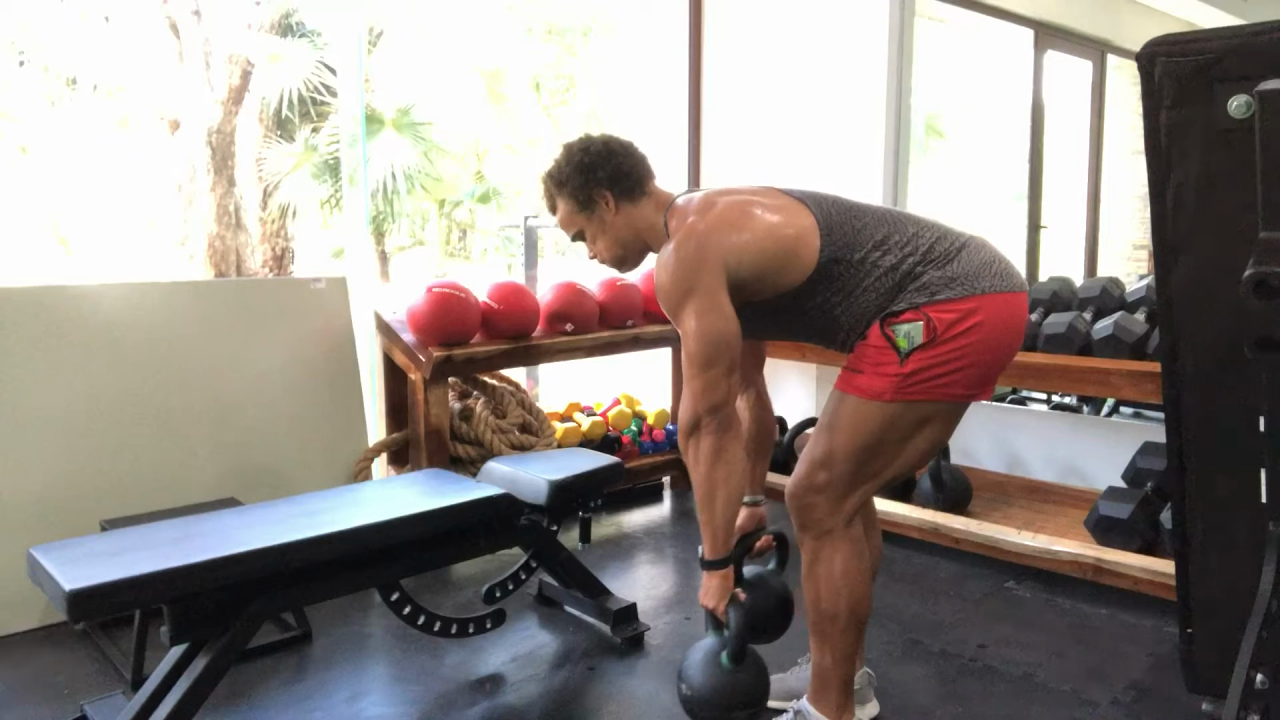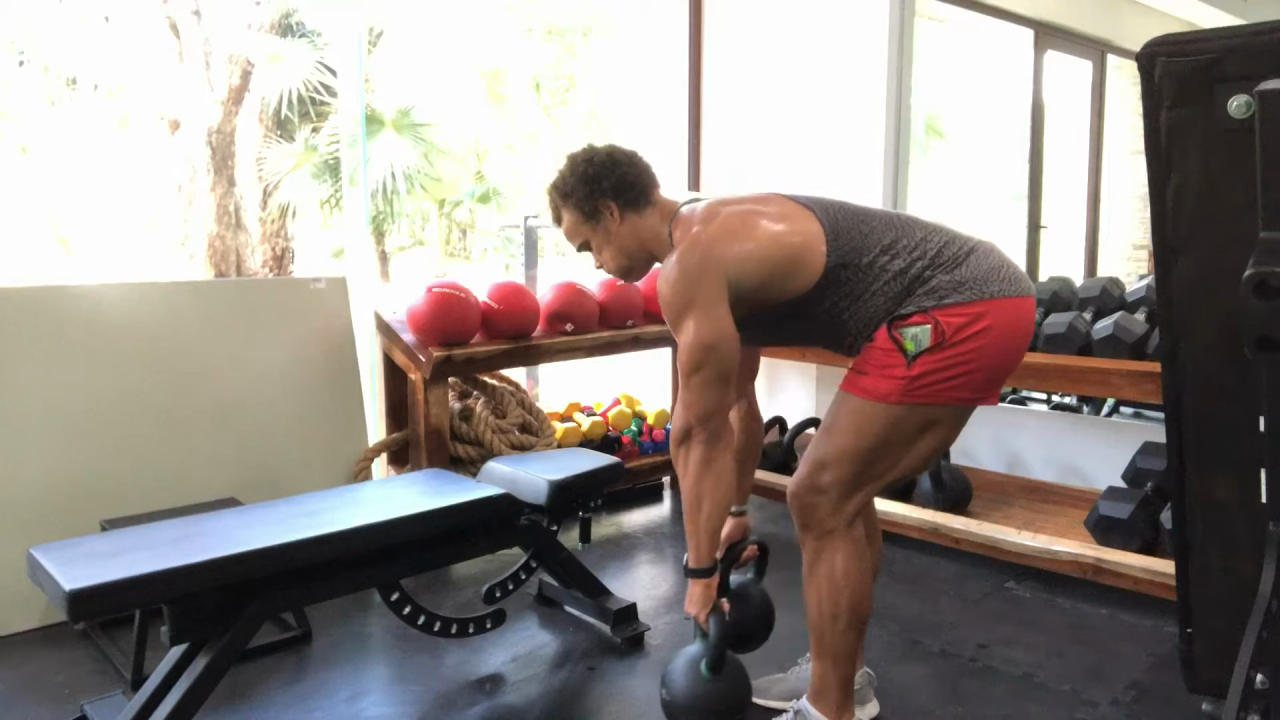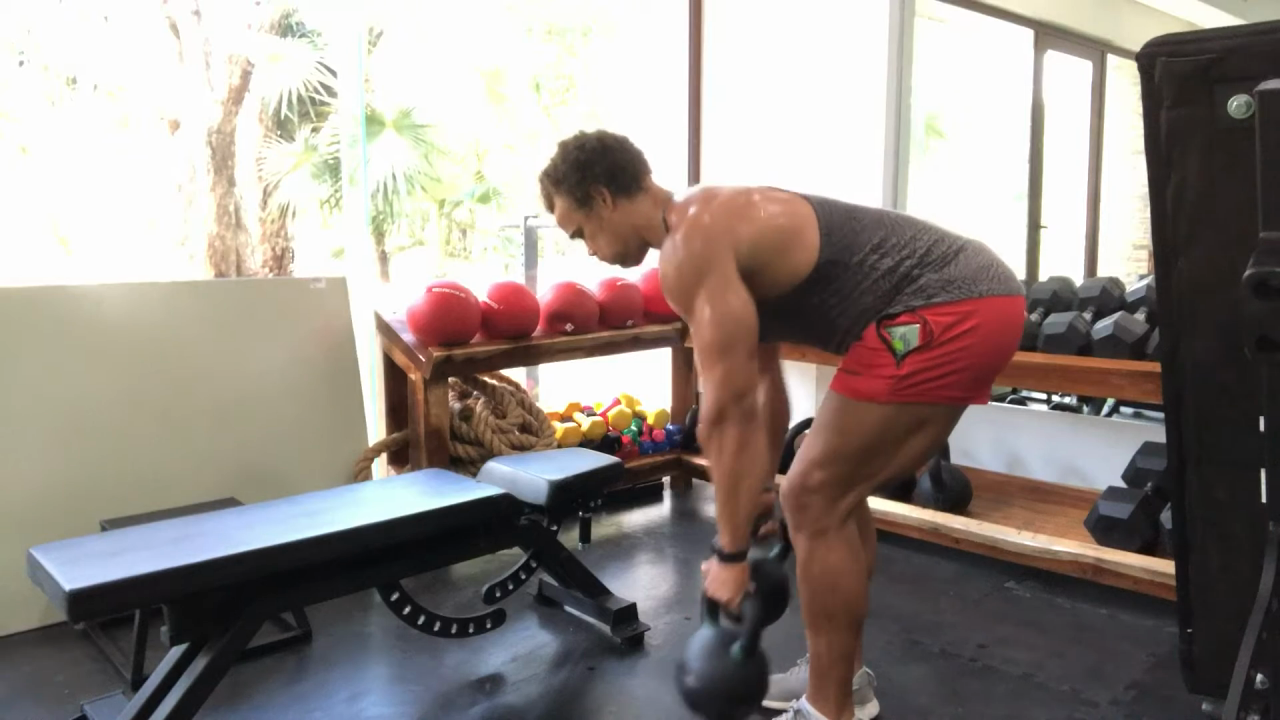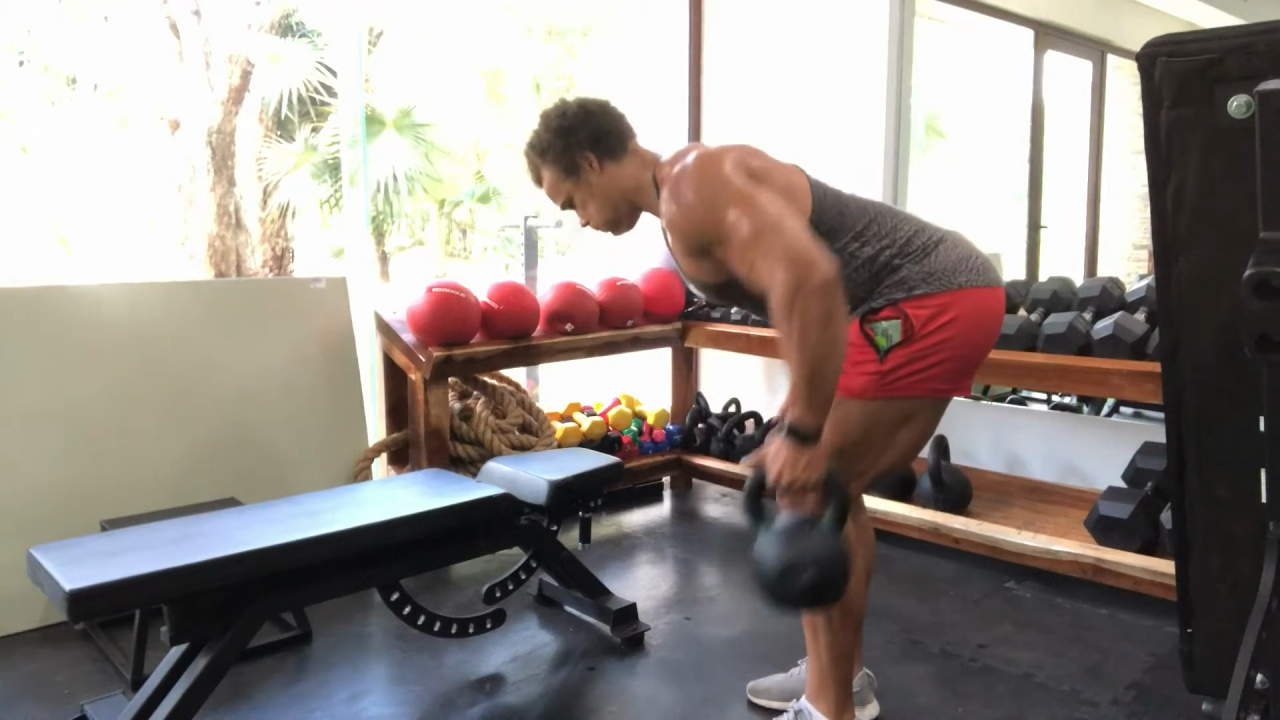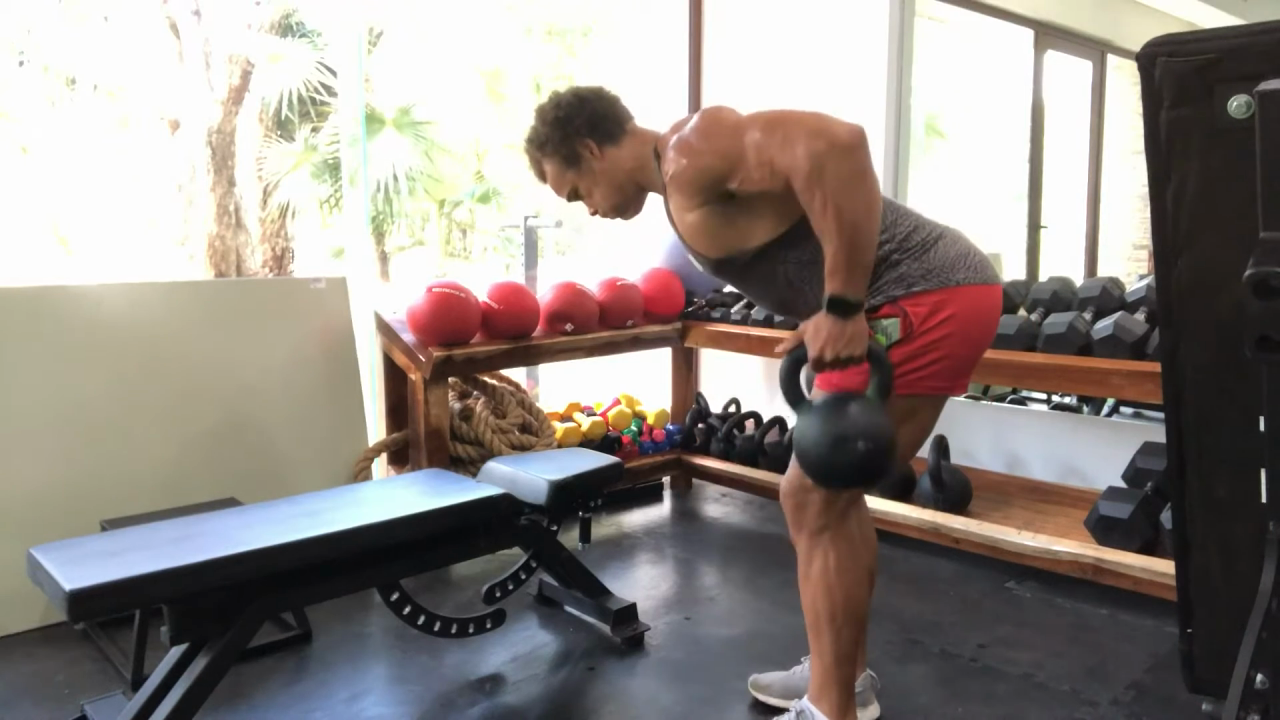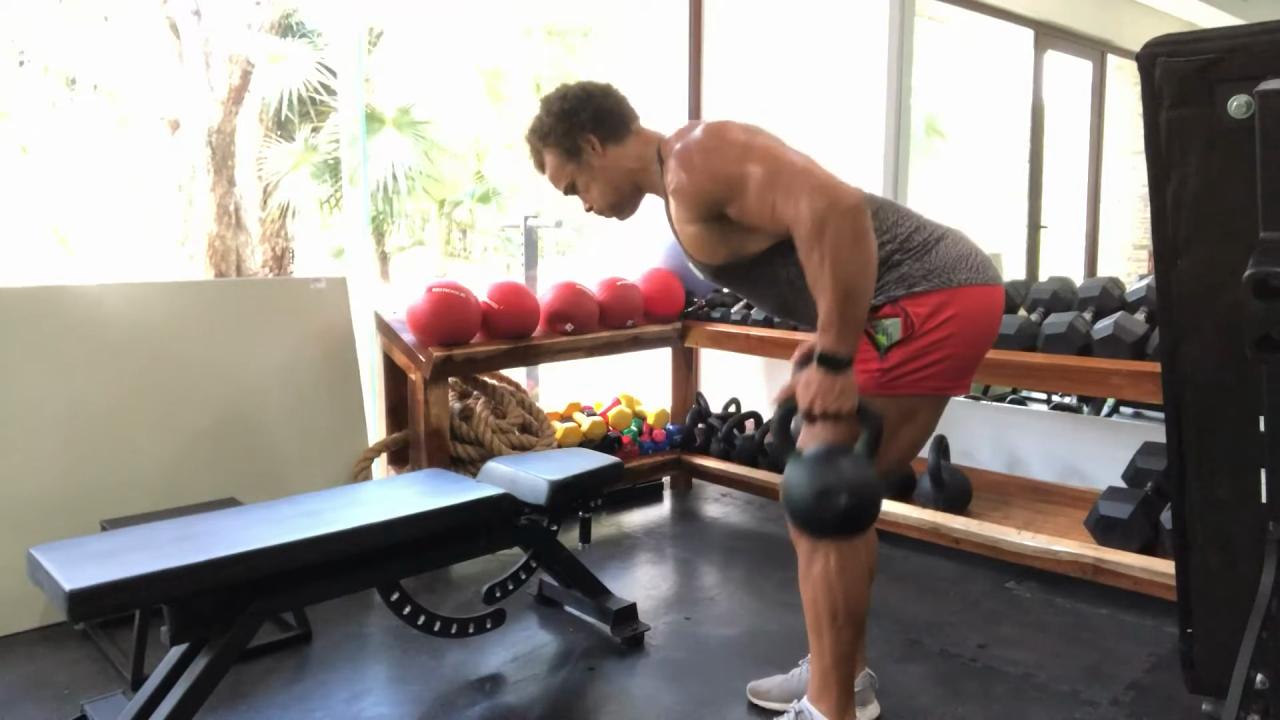
dt=0.3s
person 1, frame 1
left shoulder: (686, 254)
right shoulder: (709, 228)
left elbow: (706, 420)
right elbow: (745, 391)
left wrist: (716, 562)
right wrist: (751, 500)
left hip: (952, 310)
right hip: (972, 294)
left knee: (820, 501)
right knee: (841, 492)
person 1, frame 2
left shoulder: (690, 264)
right shoulder: (713, 235)
left elbow: (698, 430)
right elbow: (736, 402)
left wrist: (700, 571)
right wrist: (736, 512)
left hip: (960, 313)
right hip: (981, 298)
left knee: (821, 502)
right knee: (839, 491)
person 1, frame 3
left shoulder: (690, 248)
right shoulder: (708, 226)
left elbow: (726, 412)
right elbow: (759, 384)
left wrist: (730, 552)
right wrist: (755, 497)
left hip: (948, 313)
right hip: (968, 299)
left knee: (815, 501)
right knee: (833, 491)
person 1, frame 4
left shoulder: (689, 190)
right shoulder: (689, 197)
left elbow: (810, 280)
right elbow: (801, 276)
left wrist: (801, 436)
right wrist: (800, 421)
left hip: (928, 304)
right hip: (947, 291)
left knee: (809, 500)
right knee: (826, 493)
person 1, frame 5
left shoulder: (691, 154)
right shoulder: (694, 174)
left elbow: (837, 146)
left wrist: (841, 310)
right wrist: (835, 310)
left hip: (925, 299)
right hip: (943, 290)
left knee: (813, 500)
right knee: (832, 493)
person 1, frame 6
left shoulder: (694, 162)
right shoulder: (691, 180)
left elbow: (836, 213)
left wrist: (832, 365)
right wrist: (826, 347)
left hip: (929, 301)
right hip: (946, 288)
